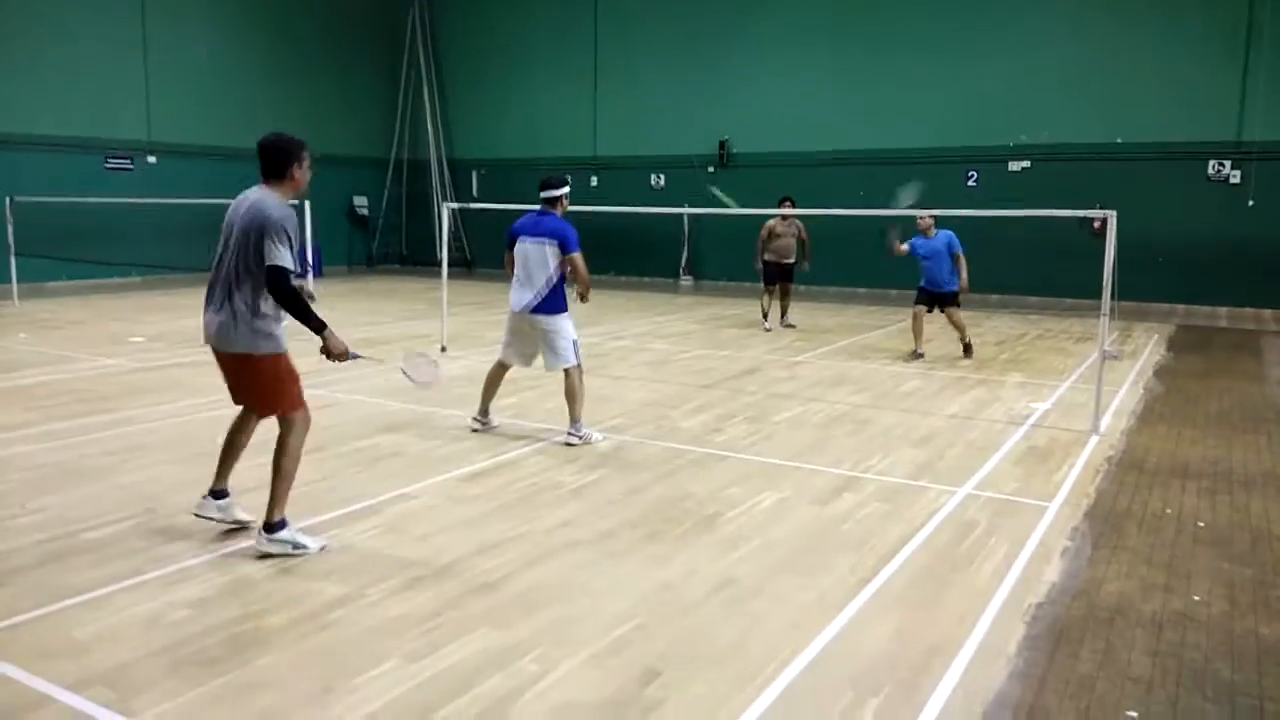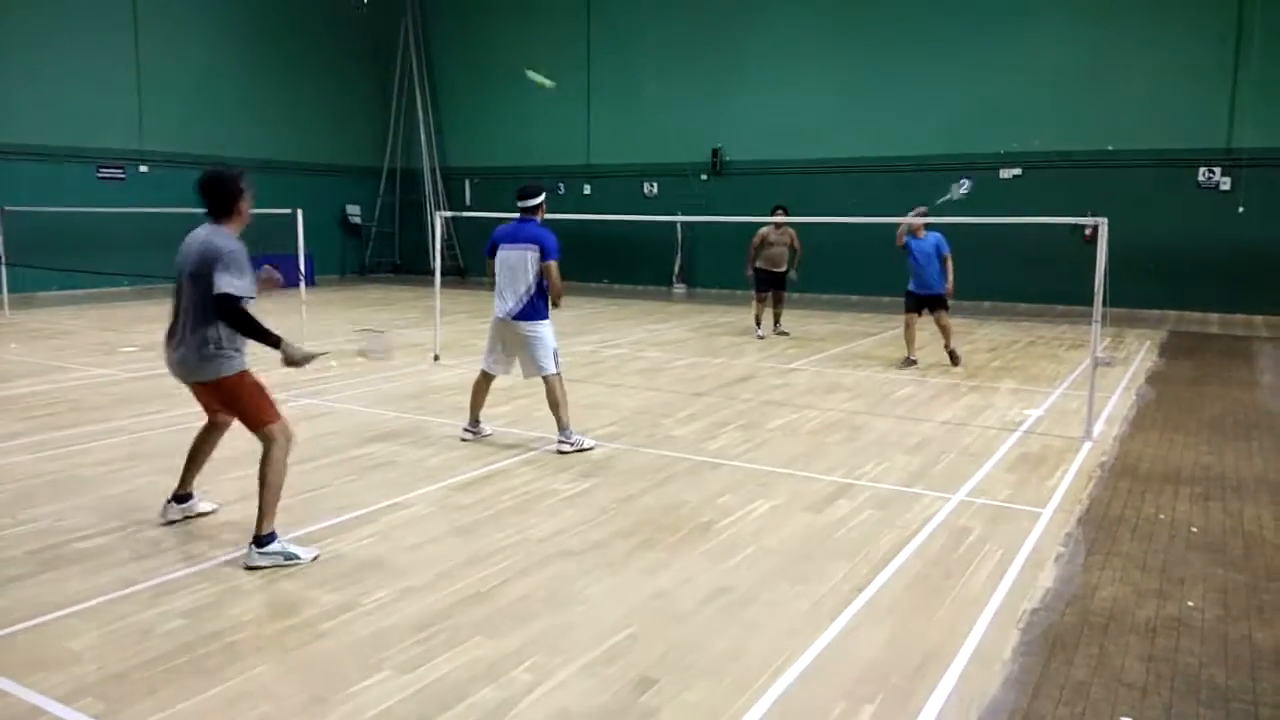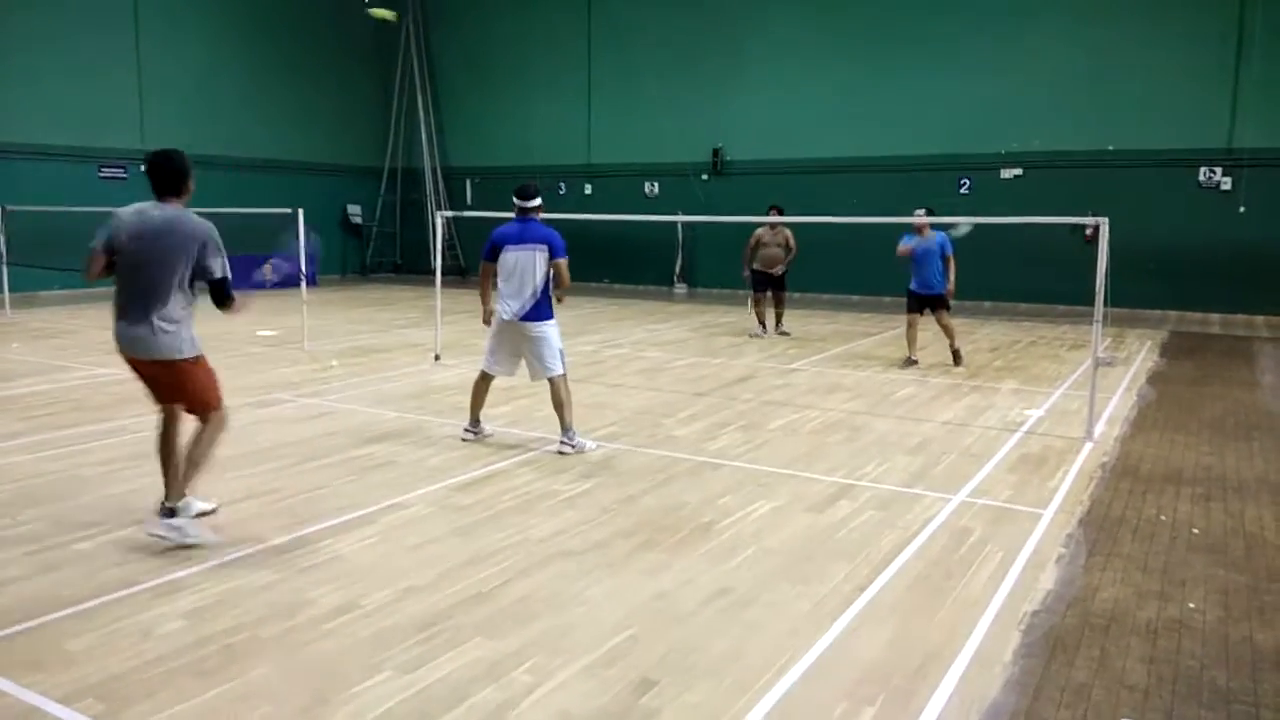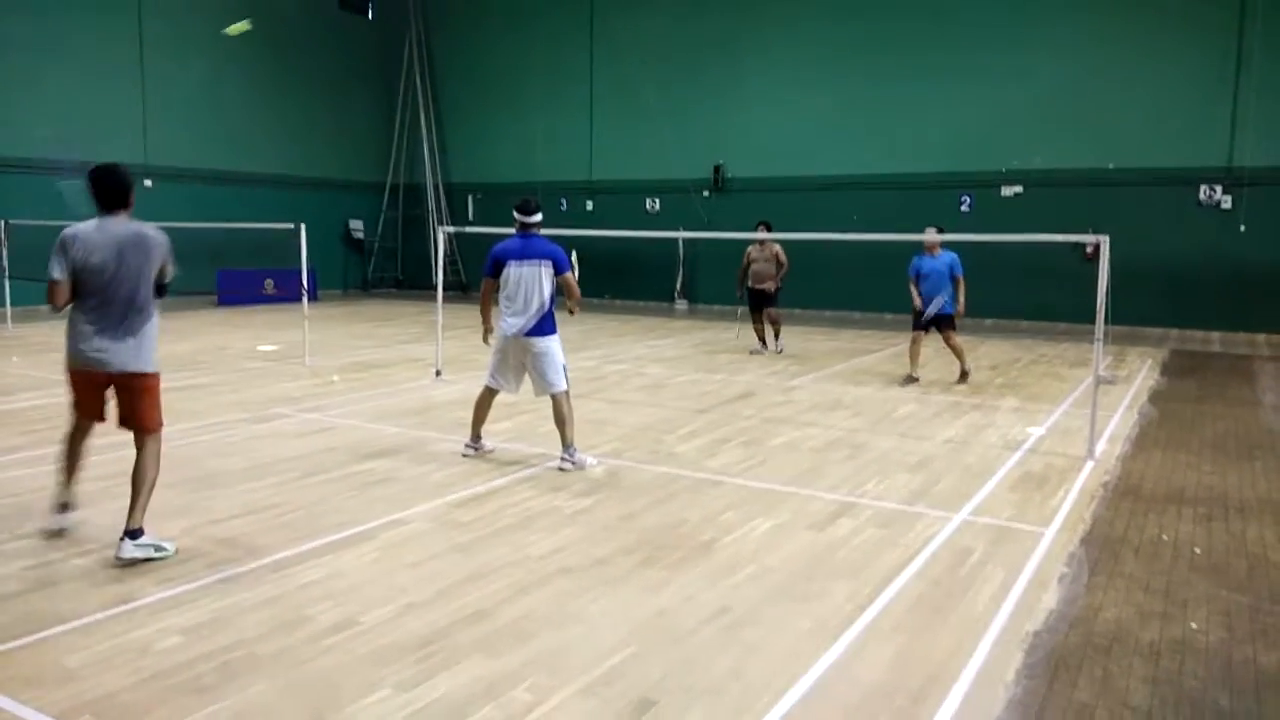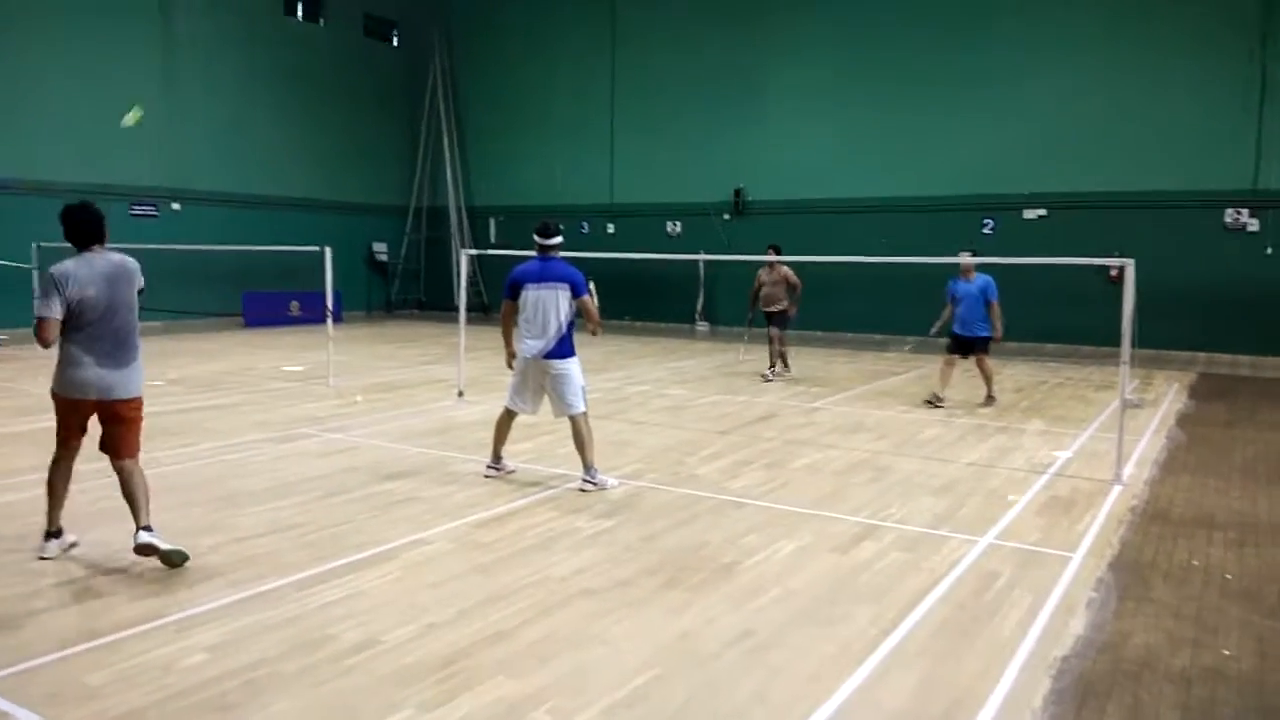
dt=0.2s
person 1, frame 1
left shoulder: (244, 202)
right shoulder: (278, 215)
right elbow: (278, 285)
left wrist: (292, 296)
right wrist: (324, 332)
left hip: (222, 328)
right hip: (252, 336)
left knee: (254, 410)
right knee: (296, 422)
left ankle: (217, 497)
right ankle: (275, 528)
person 1, frame 2
left shoulder: (195, 240)
right shoulder: (229, 251)
right elbow: (228, 309)
left wrist: (252, 284)
right wrist: (281, 345)
left hip: (184, 357)
right hip: (216, 363)
left knee: (221, 419)
right knee: (277, 437)
left ankle: (180, 499)
right ankle: (265, 542)
person 1, frame 3
left shoulder: (124, 218)
right shoulder: (200, 230)
left elbow: (94, 271)
right elbow: (222, 296)
right wrist: (232, 303)
left hip: (130, 338)
right hip: (170, 343)
left knee: (172, 410)
right knee: (214, 419)
left ankle: (175, 500)
right ankle: (174, 509)
person 1, frame 4
left shoulder: (74, 237)
right shoulder: (155, 238)
left elbow: (57, 300)
left wrist: (83, 289)
left hip: (86, 354)
right hip: (135, 357)
left knee: (82, 426)
right knee: (149, 441)
left ankle: (63, 505)
right ankle: (134, 535)
person 1, frame 5
left shoulder: (61, 275)
right shoulder: (129, 267)
left elbow: (46, 337)
left wrist: (66, 326)
left hip: (75, 383)
right hip: (124, 383)
left knee: (65, 453)
right knee: (127, 462)
left ankle: (53, 535)
right ankle: (145, 530)
person 2, frame 1
left shoulder: (519, 226)
right shoulder: (564, 230)
left elbow: (510, 266)
right elbow: (580, 273)
right wrist: (584, 291)
left hip: (519, 308)
right hip: (551, 312)
left knee: (503, 363)
right knee: (572, 368)
left ankle: (481, 415)
right ankle: (576, 429)
person 2, frame 2
left shoulder: (499, 233)
right shoulder: (544, 237)
left elbow: (491, 272)
right elbow: (553, 282)
right wrist: (556, 299)
left hip: (502, 316)
right hip: (533, 319)
left knee: (487, 372)
right knee: (551, 375)
left ankle: (472, 425)
right ankle: (566, 436)
person 2, frame 3
left shoulder: (498, 235)
right shoulder: (550, 236)
left elbow: (485, 276)
right elbow: (563, 279)
left wrist: (486, 304)
right wrist: (559, 293)
left hip: (504, 317)
right hip: (539, 320)
left knee: (487, 372)
right knee: (557, 377)
left ankle: (473, 426)
right ankle: (568, 438)
person 2, frame 4
left shoulder: (499, 251)
right shoulder: (553, 251)
left elbow: (486, 293)
right elbow: (573, 292)
left wrist: (486, 323)
right wrist: (572, 305)
left hip: (508, 333)
right hip: (542, 335)
left knee: (490, 388)
right knee: (559, 393)
left ankle: (474, 442)
right ankle: (569, 454)
person 2, frame 5
left shoulder: (519, 273)
right shoulder: (571, 274)
left elbow: (507, 316)
right elbow: (591, 315)
left wrist: (509, 347)
right wrist: (594, 326)
left hip: (527, 355)
right hip: (561, 357)
left knee: (511, 409)
right knee: (578, 415)
left ankle: (495, 462)
right ankle: (590, 475)
